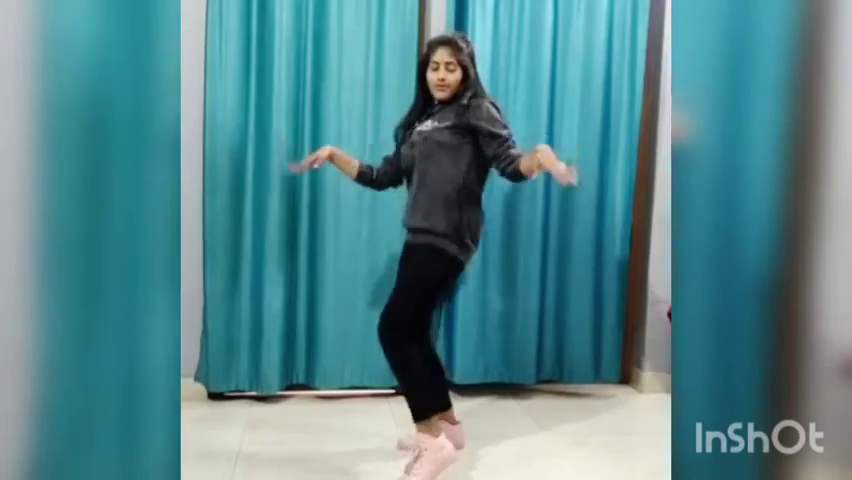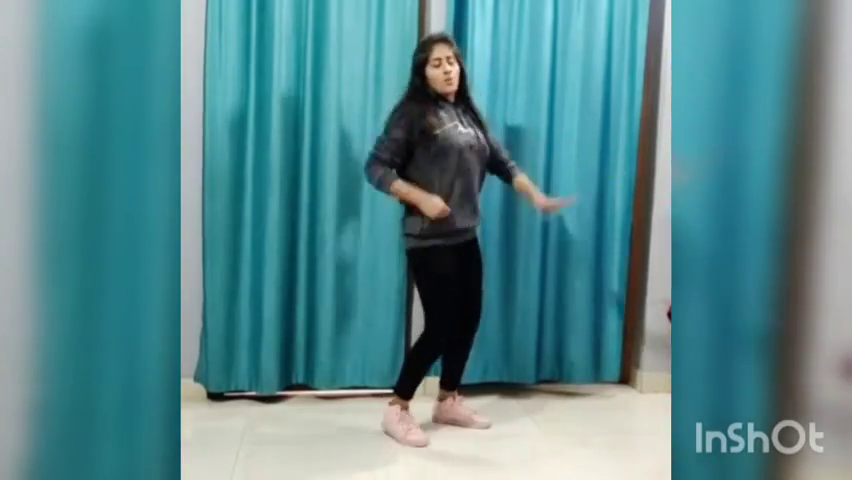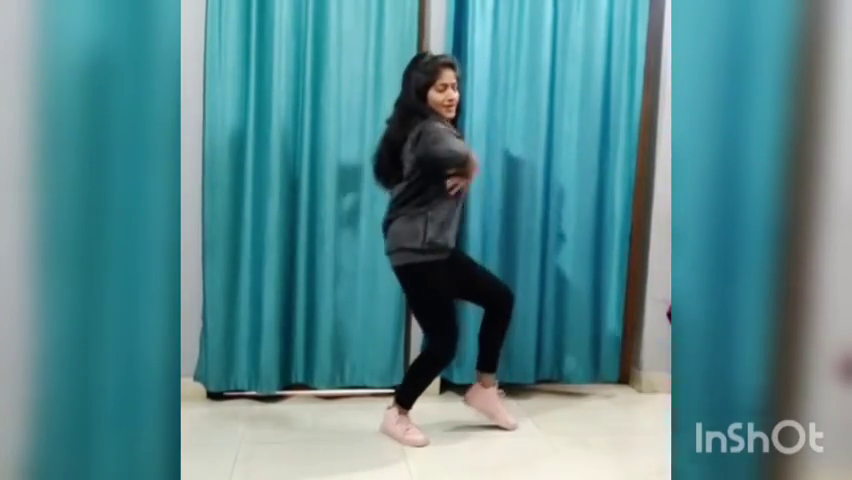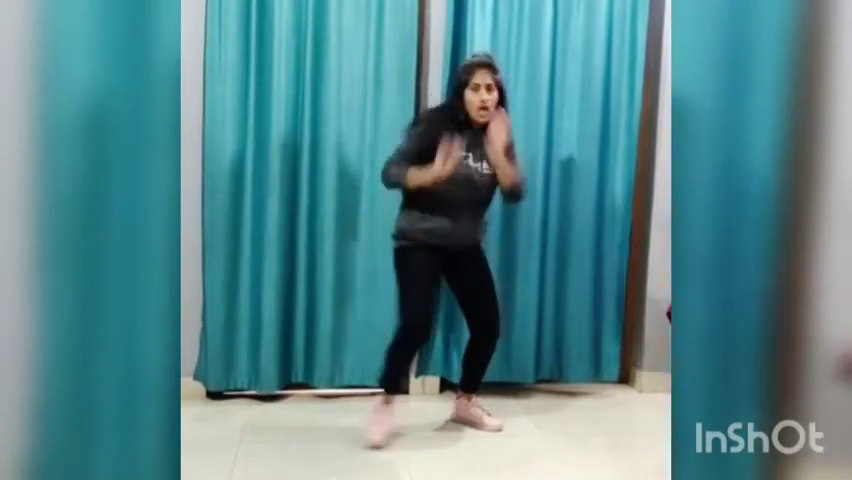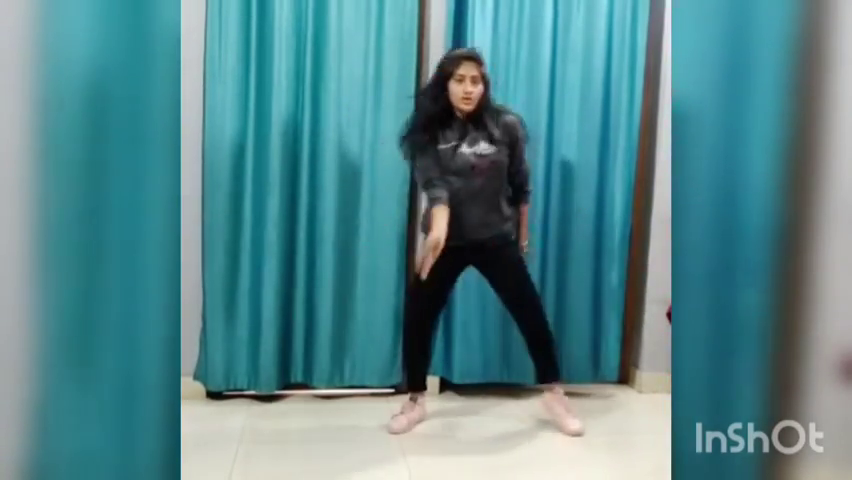
dt=1s
person 1, frame 1
left shoulder: (478, 111)
right shoulder: (418, 119)
left elbow: (508, 163)
right elbow: (386, 175)
left wrist: (540, 158)
right wrist: (335, 155)
left hip: (445, 239)
right hip: (419, 236)
left knee: (393, 328)
right knee: (413, 333)
left ankle: (434, 441)
right ankle: (446, 424)
person 1, frame 2
left shoulder: (471, 114)
right shoulder: (412, 114)
left elbow: (499, 161)
right elbow: (377, 168)
left wrist: (535, 194)
right wrist: (420, 197)
left hip: (465, 236)
right hip: (429, 238)
left knee: (467, 320)
right knee: (441, 325)
left ankle: (448, 400)
right ankle: (396, 411)
person 1, frame 3
left shoulder: (431, 130)
right shoulder: (431, 129)
right elbow: (456, 156)
left wrist: (463, 167)
right wrist: (468, 163)
left hip: (436, 248)
right hip: (418, 251)
left knee: (500, 299)
right knee: (443, 341)
left ankle: (484, 389)
right ankle: (396, 415)
person 1, frame 4
left shoulder: (502, 138)
right shoulder: (434, 125)
left elbow: (513, 193)
right elbow: (391, 173)
left wrist: (499, 157)
right wrist: (435, 174)
left hip: (466, 245)
right hip: (419, 242)
left knee: (488, 326)
right knee: (417, 323)
left ankle: (466, 402)
right ankle: (385, 405)
person 1, frame 5
left shoulder: (505, 126)
right shoulder: (428, 131)
left elbow: (520, 186)
right elbow: (435, 188)
left wrist: (522, 234)
right wrist: (436, 231)
left hip: (498, 241)
right hip: (450, 240)
left knee: (533, 319)
right knee: (417, 321)
left ankle: (554, 396)
right ankle: (415, 402)
